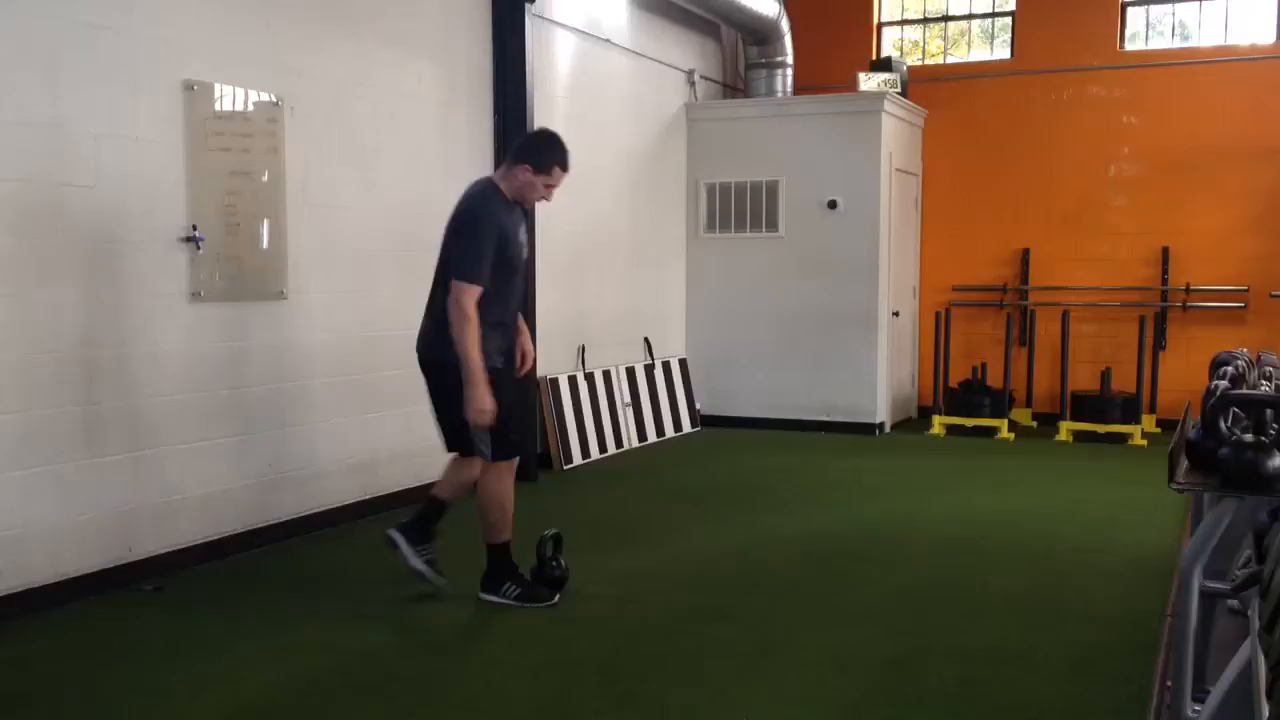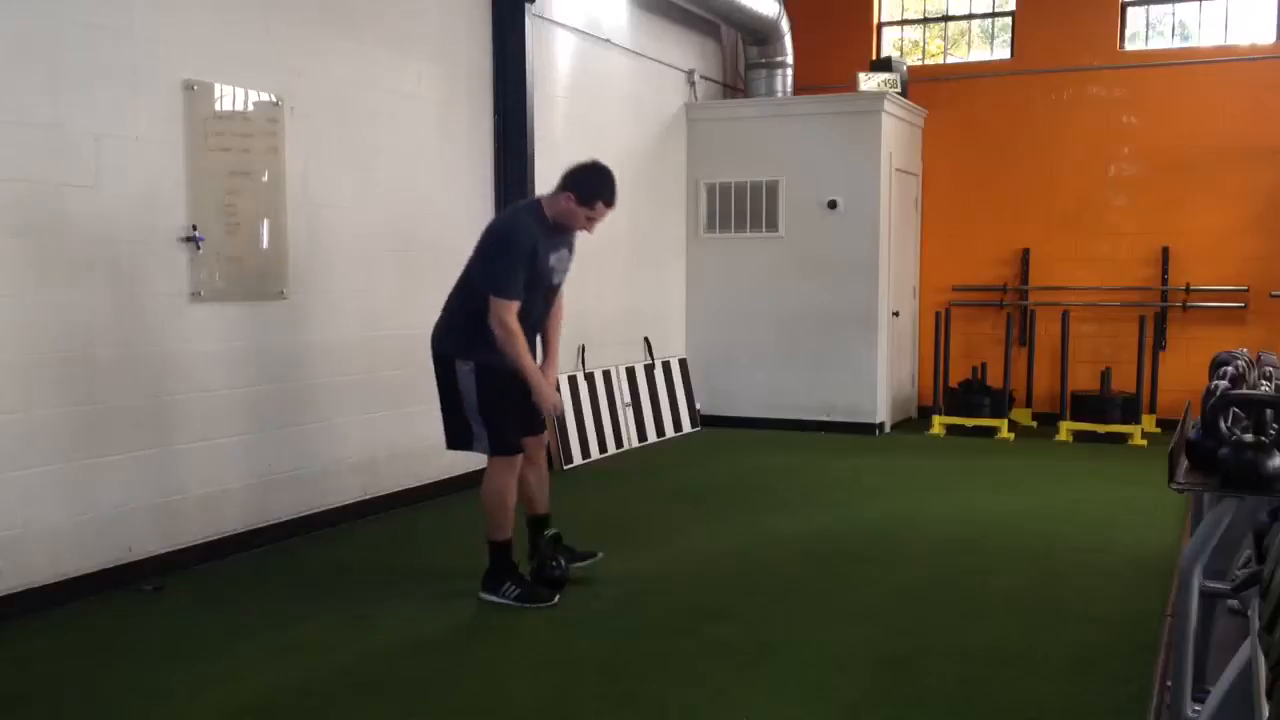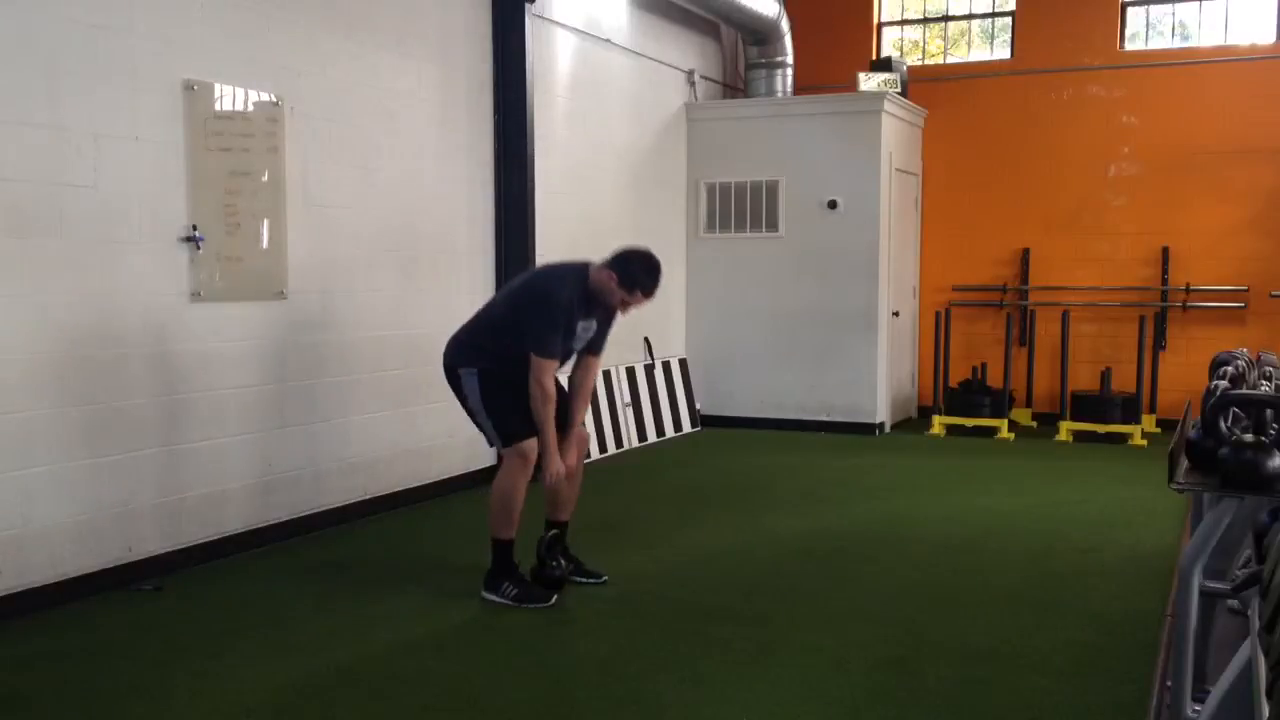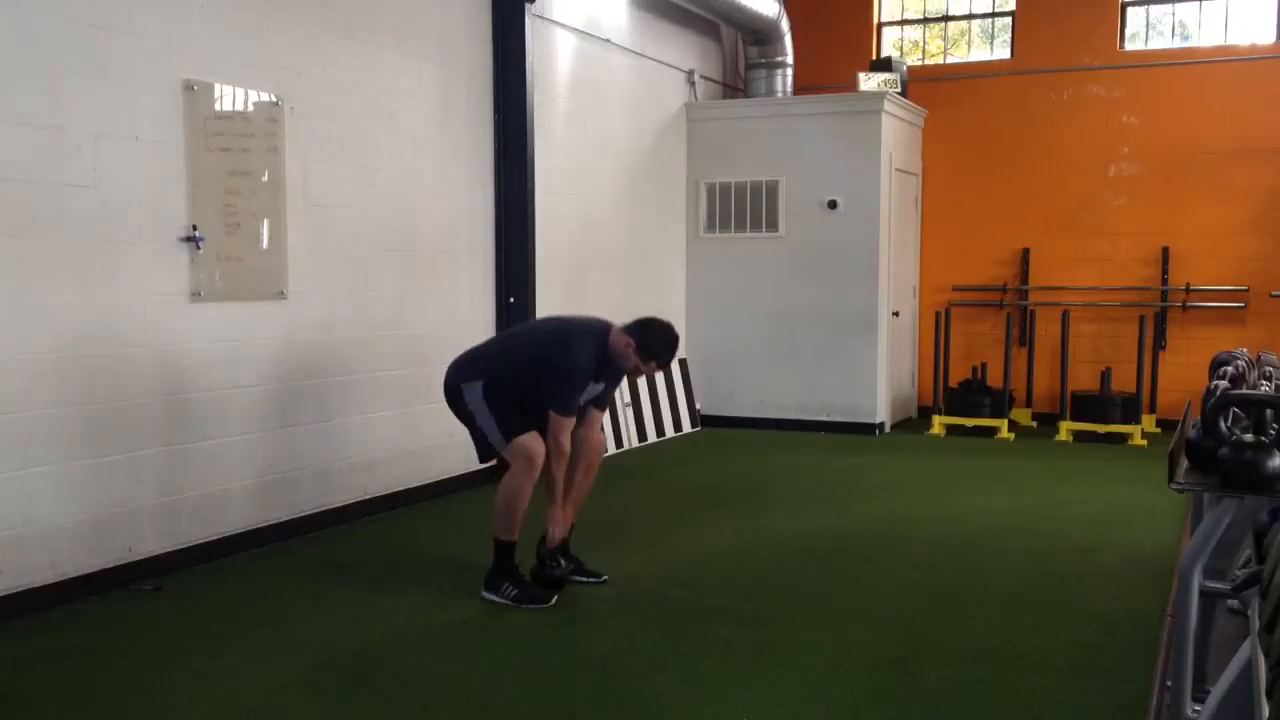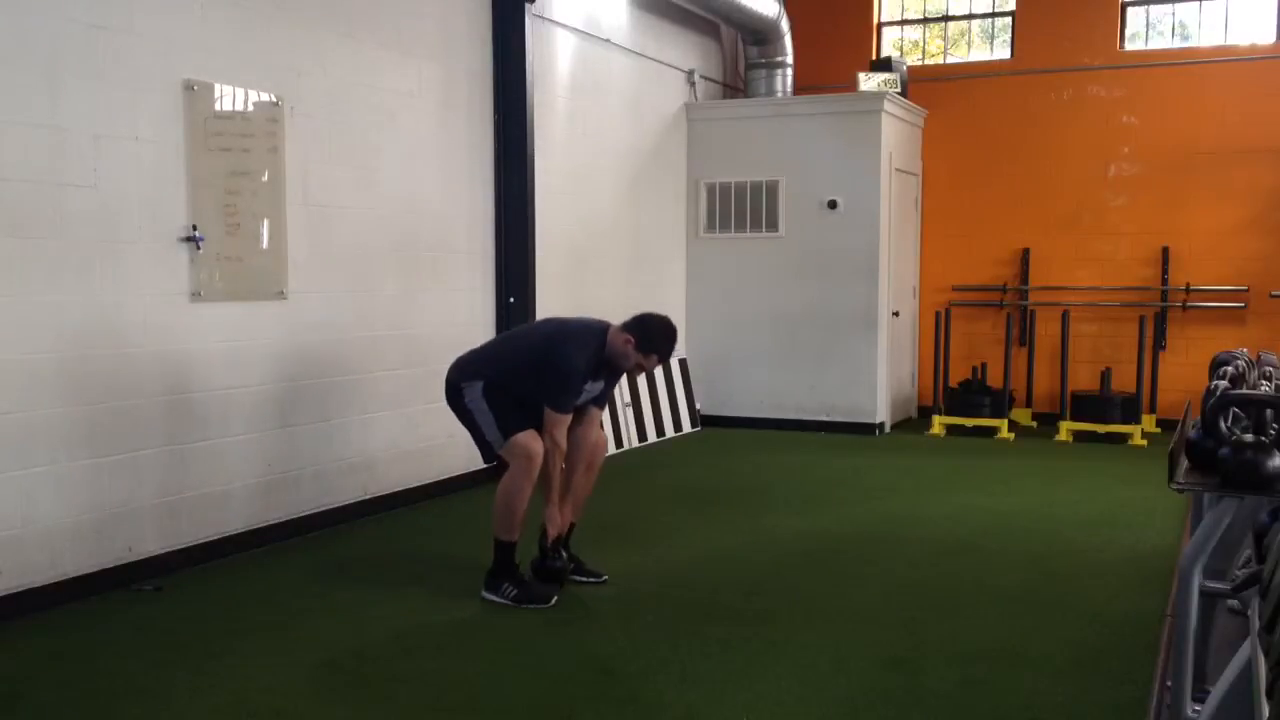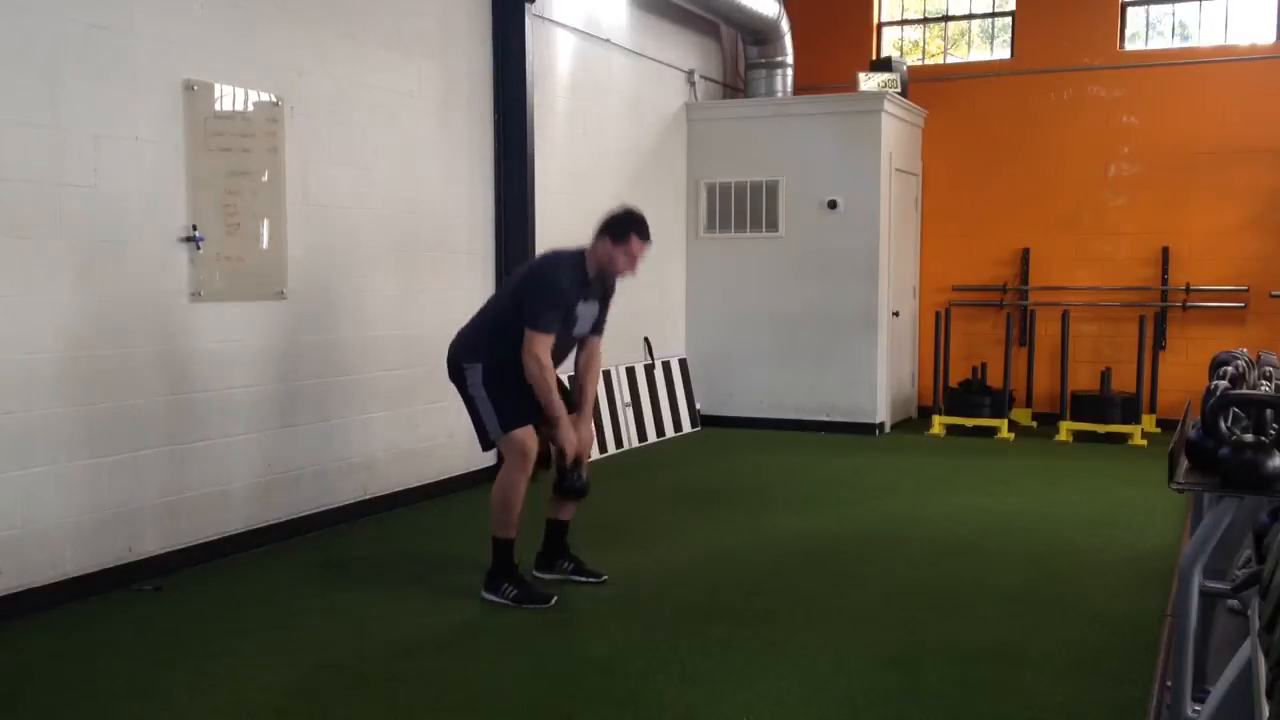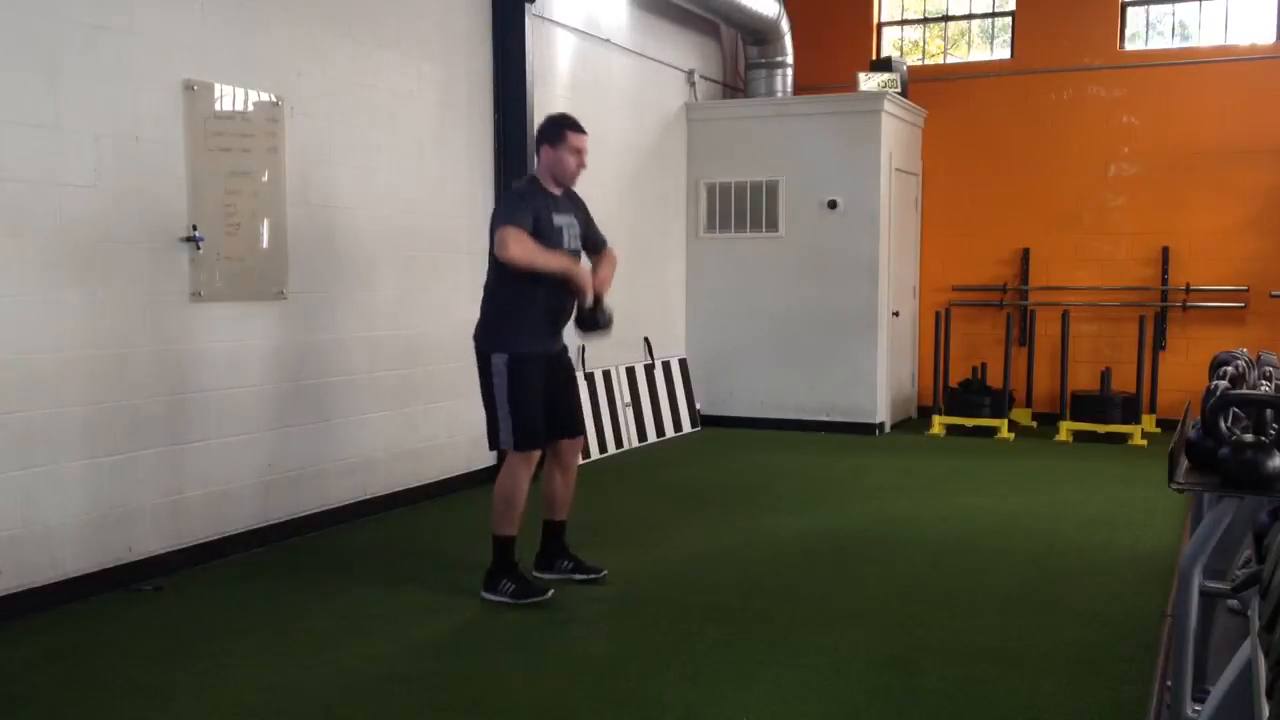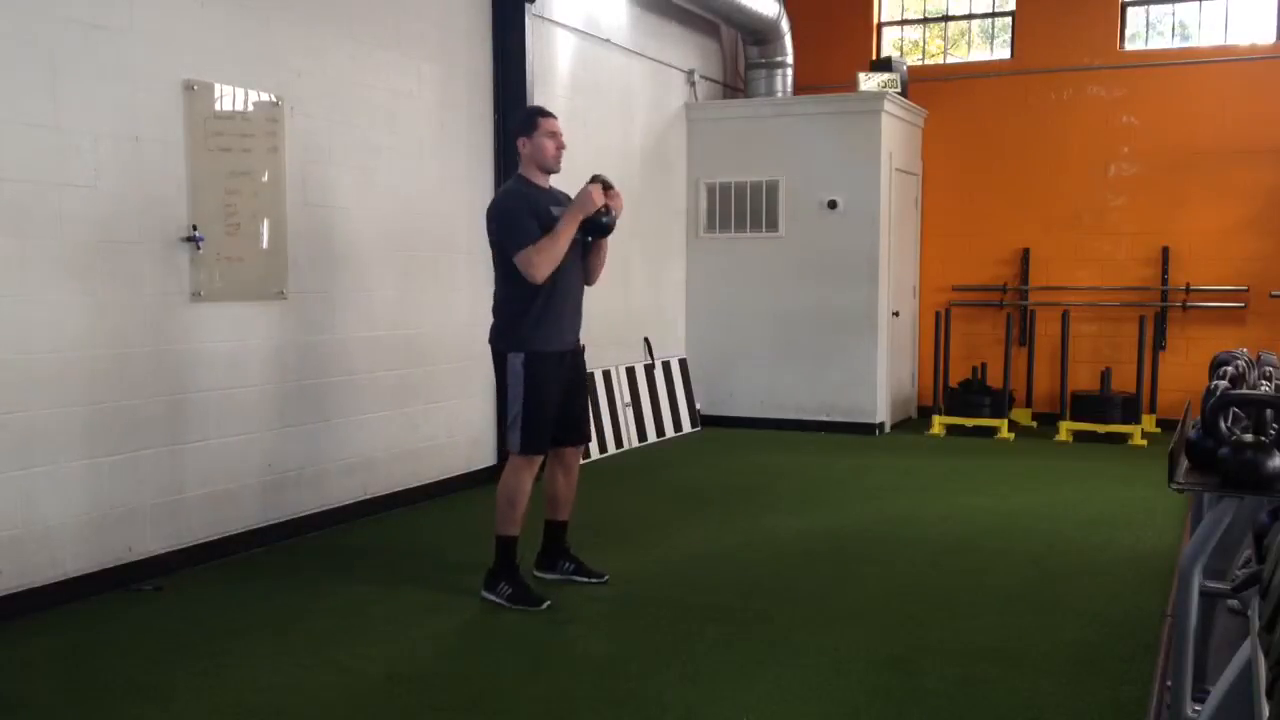
dt=0.3s
person 1, frame 1
left shoulder: (509, 205)
right shoulder: (482, 213)
right elbow: (462, 305)
left wrist: (520, 329)
right wrist: (476, 385)
left hip: (489, 349)
right hip: (462, 354)
left knee: (489, 452)
right knee: (501, 459)
left ankle: (418, 530)
right ankle: (500, 575)
person 1, frame 2
left shoulder: (561, 231)
right shoulder: (517, 231)
left elbow: (551, 298)
right elbow: (503, 318)
left wrist: (551, 361)
right wrist: (538, 384)
left hip: (509, 351)
right hip: (472, 352)
left knee: (535, 444)
right knee: (507, 456)
left ankle: (543, 545)
right ankle: (500, 576)
person 1, frame 3
left shoulder: (604, 302)
right shoulder: (556, 293)
left elbow: (585, 372)
right elbow: (541, 380)
left wrist: (571, 445)
right wrist: (551, 452)
left hip: (517, 366)
right hip: (477, 364)
left knee: (577, 442)
right knee: (524, 451)
left ankle: (555, 552)
right ankle: (500, 573)
person 1, frame 4
left shoulder: (613, 355)
right shoulder: (577, 353)
left elbow: (588, 429)
right elbow: (559, 439)
left wrist: (569, 505)
right wrist: (555, 507)
right hip: (476, 383)
left knee: (594, 447)
right knee: (531, 454)
left ankle: (557, 552)
right ankle: (501, 574)
person 1, frame 5
left shoulder: (613, 357)
right shoulder: (574, 354)
left elbow: (586, 427)
right elbow: (554, 437)
left wrist: (567, 502)
right wrist: (552, 506)
right hip: (476, 384)
left knee: (596, 446)
right knee: (530, 453)
left ankle: (558, 552)
right ankle: (501, 575)
person 1, frame 6
left shoulder: (602, 283)
right shoulder: (555, 276)
left elbow: (590, 353)
right elbow: (535, 359)
left wrist: (583, 419)
right wrist: (562, 427)
left hip: (522, 362)
right hip: (483, 363)
left knee: (580, 435)
right knee: (523, 447)
left ankle: (554, 554)
right ankle: (500, 575)
person 1, frame 7
left shoulder: (572, 203)
right shoulder: (520, 198)
left elbow: (602, 251)
right elbow: (508, 248)
left wrist: (601, 268)
right wrist: (574, 269)
left hip: (548, 346)
right hip: (508, 348)
left knee: (568, 448)
right knee: (524, 454)
left ankle: (553, 554)
right ankle: (501, 573)
person 1, frame 8
left shoulder: (562, 199)
right shoulder: (512, 200)
left elbow: (587, 274)
right elbow: (536, 268)
right wrist: (575, 214)
left hip: (566, 346)
right hip: (526, 350)
left knee: (569, 452)
right knee: (527, 456)
left ankle: (554, 553)
right ankle: (501, 573)
